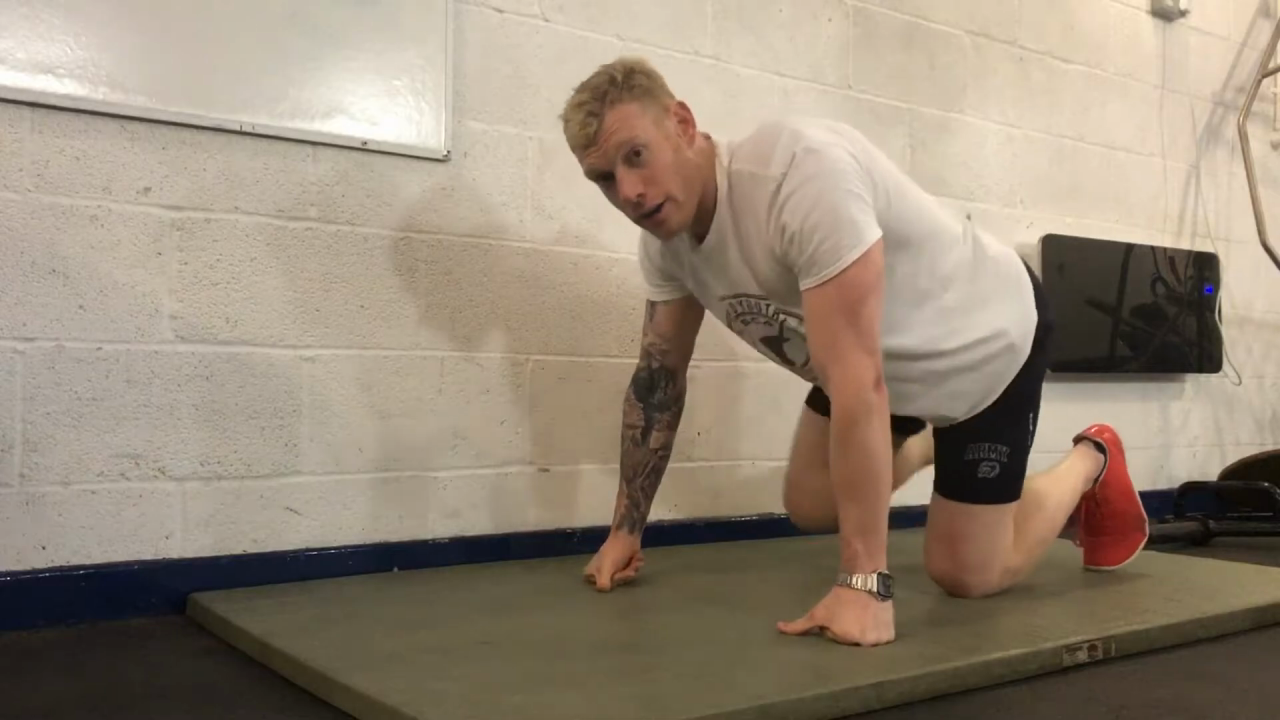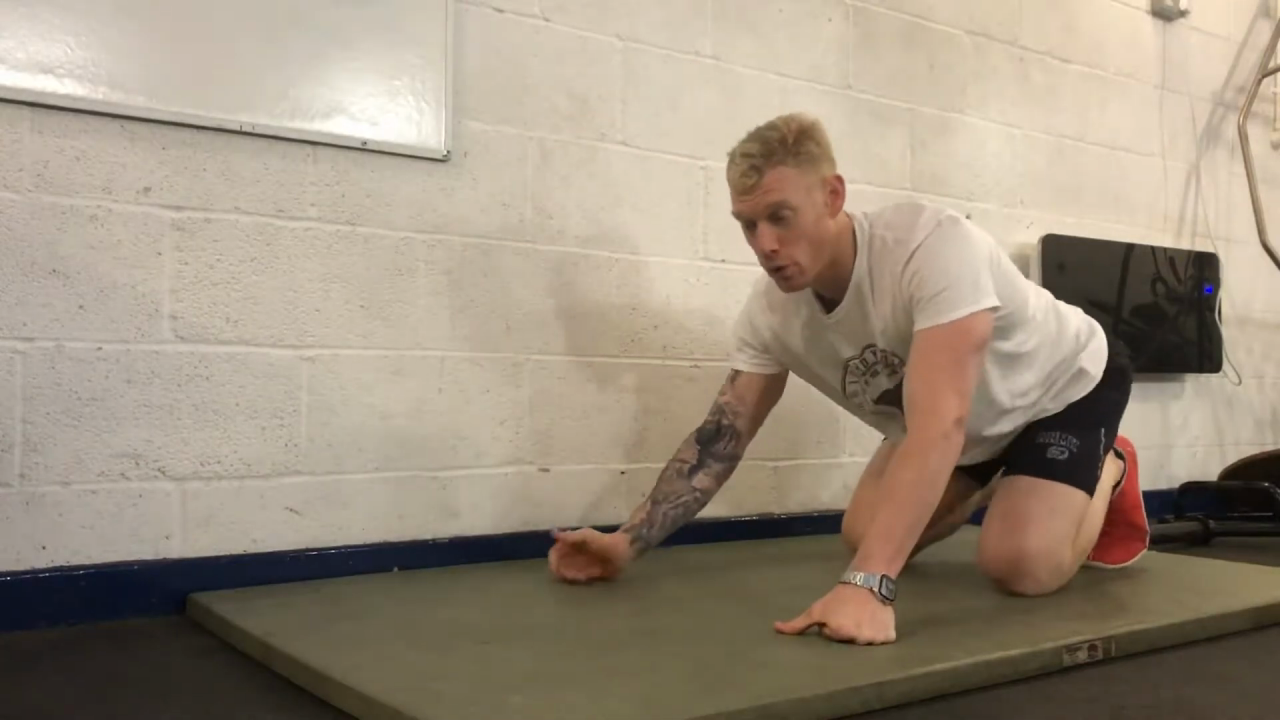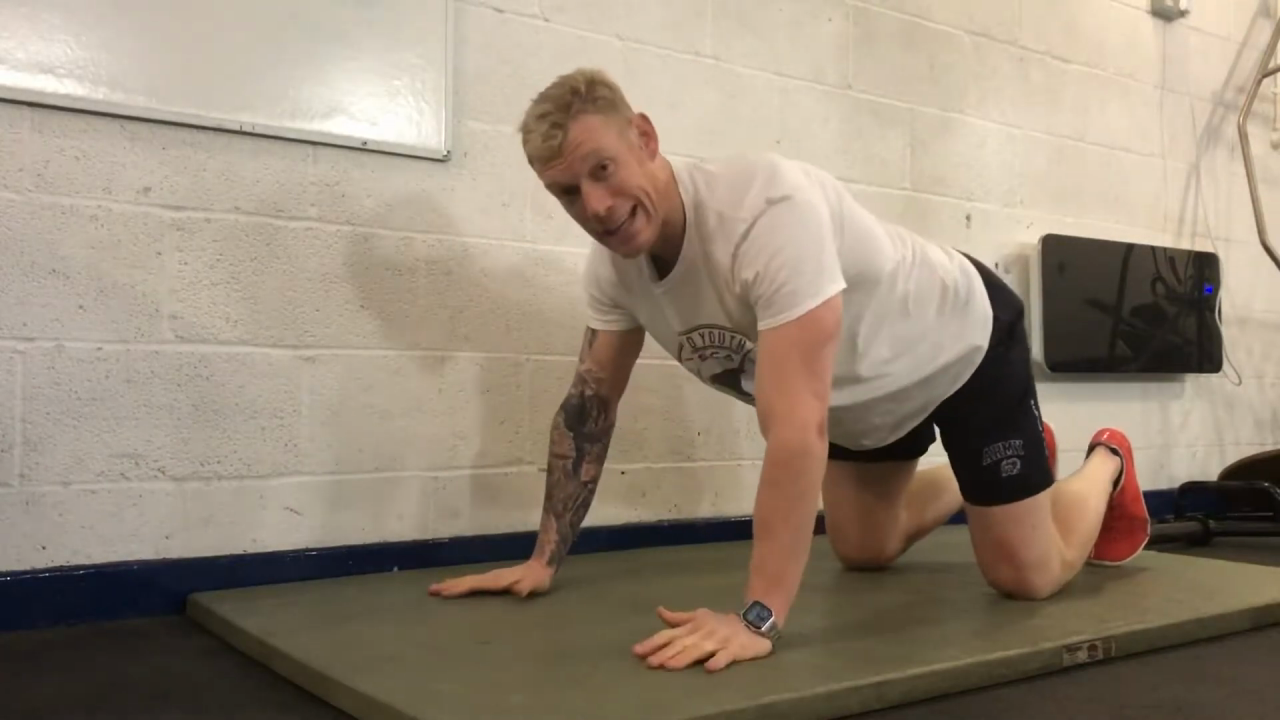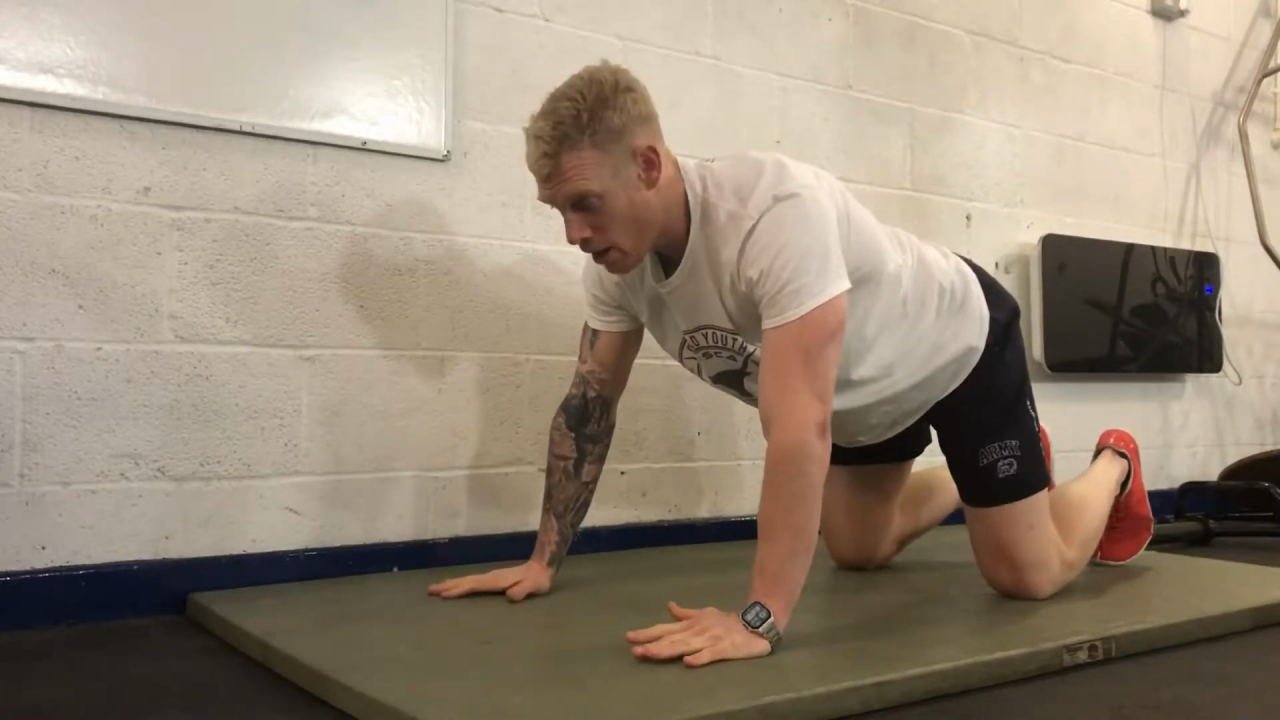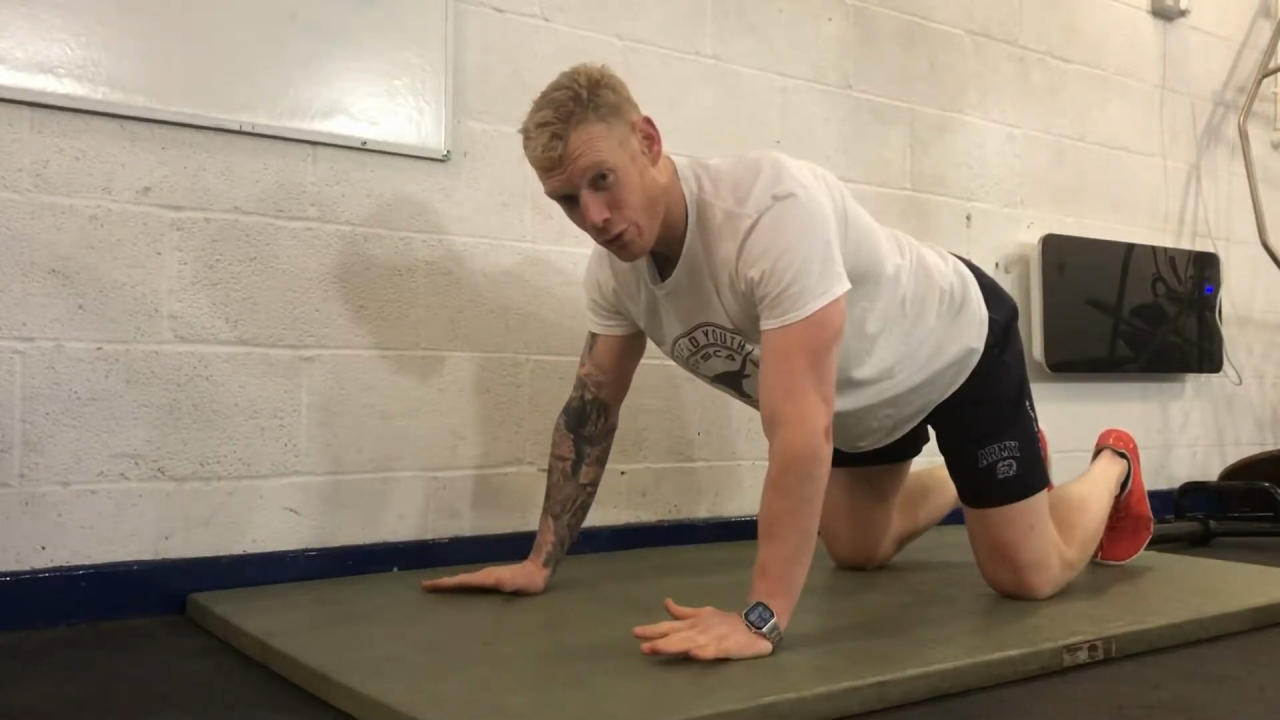
dt=1s
person 1, frame 1
left shoulder: (799, 172)
right shoulder: (663, 235)
left elbow: (856, 386)
right elbow: (658, 375)
left wrist: (864, 582)
right wrist: (626, 529)
left hip: (985, 339)
right hip: (881, 350)
left knee: (967, 575)
right knee: (813, 508)
left ankle: (1089, 464)
right ankle: (934, 442)
person 1, frame 2
left shoulder: (934, 247)
right shoulder: (772, 310)
left elbow: (940, 424)
right elbow: (723, 434)
left wrist: (866, 586)
right wrist: (629, 540)
left hip: (1065, 385)
right hip: (974, 418)
left knee: (1022, 564)
right knee: (865, 537)
left ankle: (1107, 475)
right ankle: (997, 483)
person 1, frame 3
left shoulder: (770, 211)
right shoulder: (613, 263)
left elbow: (795, 430)
right elbow: (589, 404)
left wrist: (756, 617)
right wrist: (544, 559)
left hip: (961, 344)
right hip: (870, 389)
left knee: (1028, 574)
right knee: (864, 551)
left ankle: (1105, 464)
right ankle: (997, 469)
person 1, frame 4
left shoulder: (776, 214)
right shoulder: (616, 263)
left elbow: (799, 430)
right elbow: (590, 403)
left wrist: (759, 618)
right wrist: (543, 560)
left hip: (958, 344)
right hip: (869, 383)
left knee: (1028, 574)
right knee: (858, 550)
left ankle: (1112, 467)
right ankle: (972, 477)
person 1, frame 5
left shoulder: (772, 210)
right shoulder: (614, 268)
left elbow: (801, 430)
right elbow: (591, 408)
left wrist: (759, 618)
right wrist: (541, 561)
left hip: (955, 345)
right hip: (867, 387)
left knee: (1029, 575)
right knee: (858, 551)
left ankle: (1112, 466)
right ankle: (978, 474)
